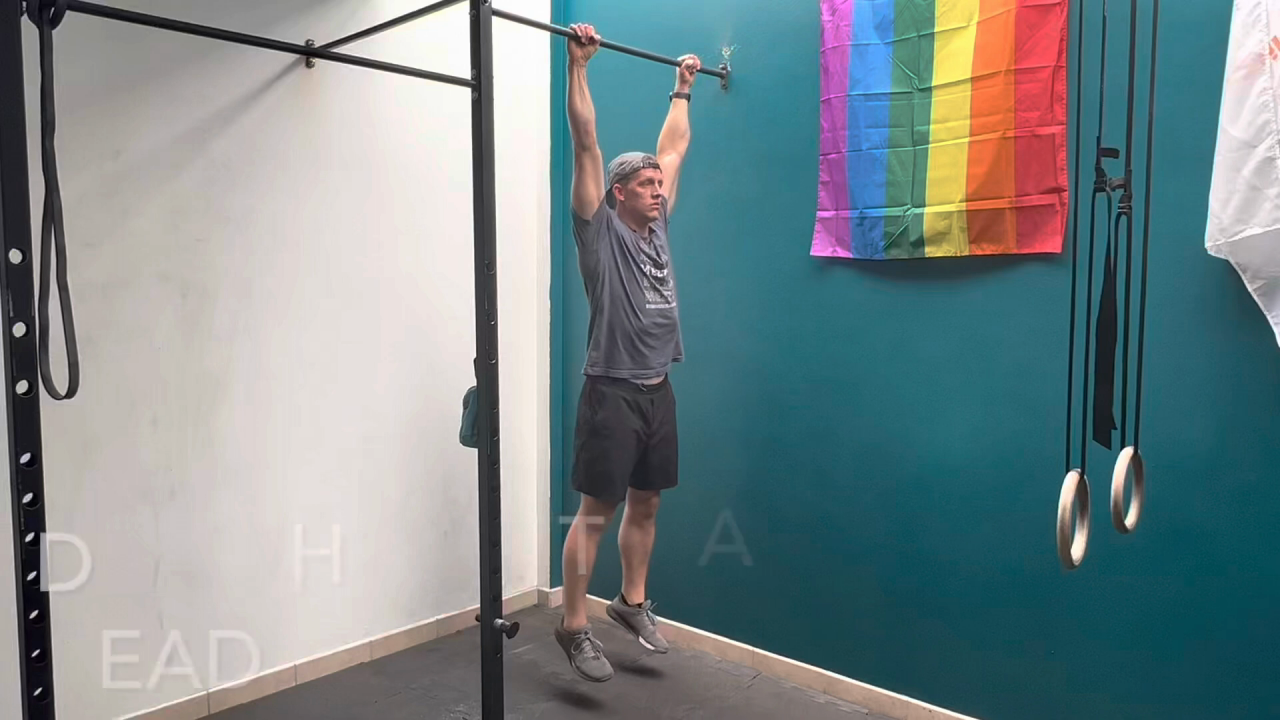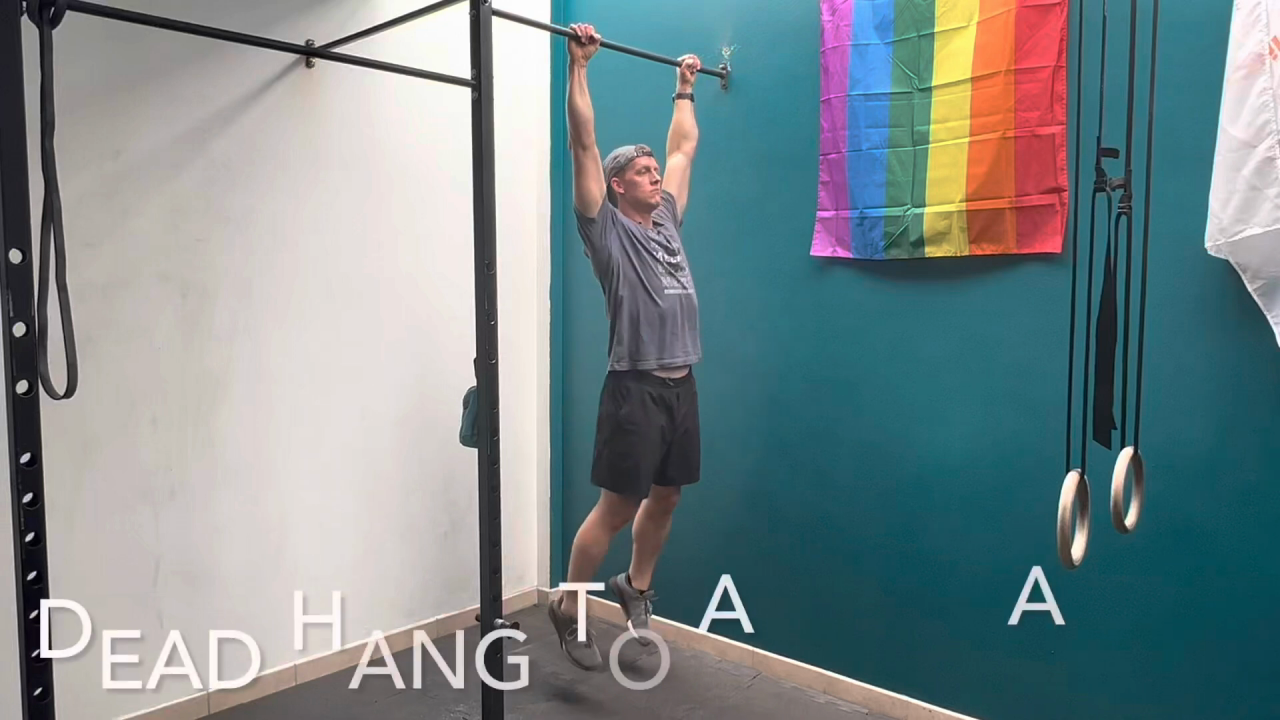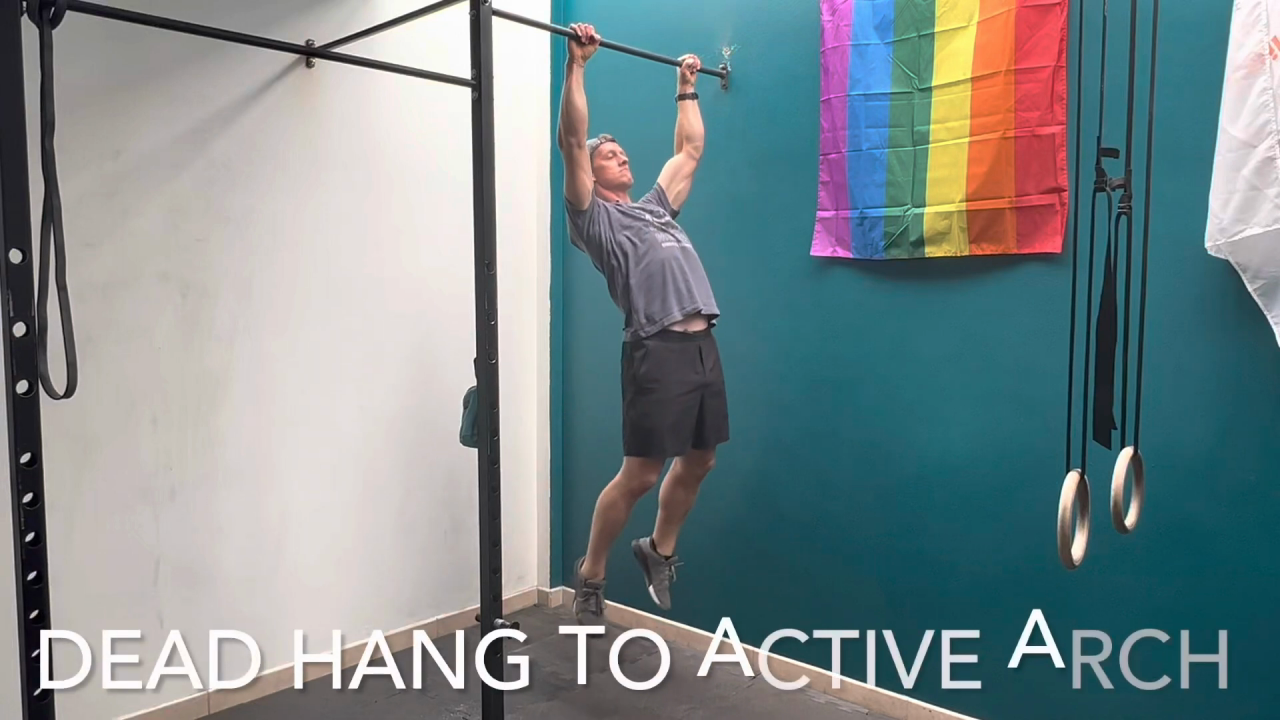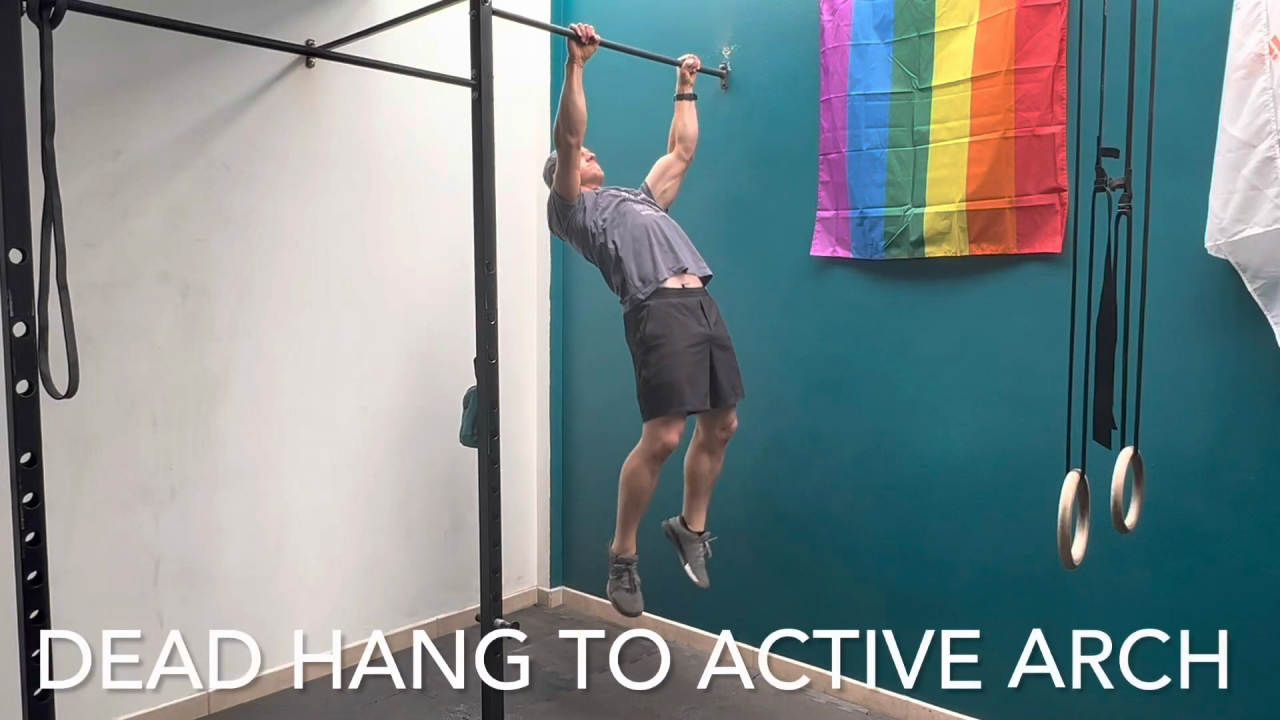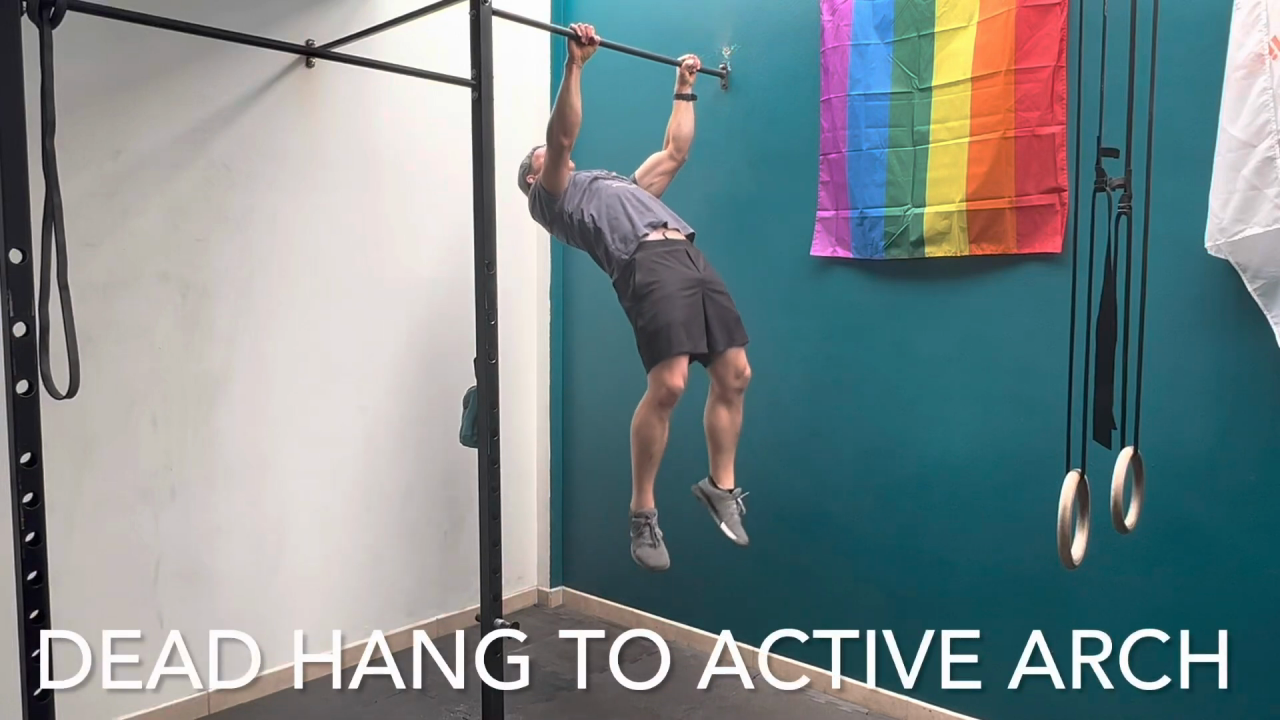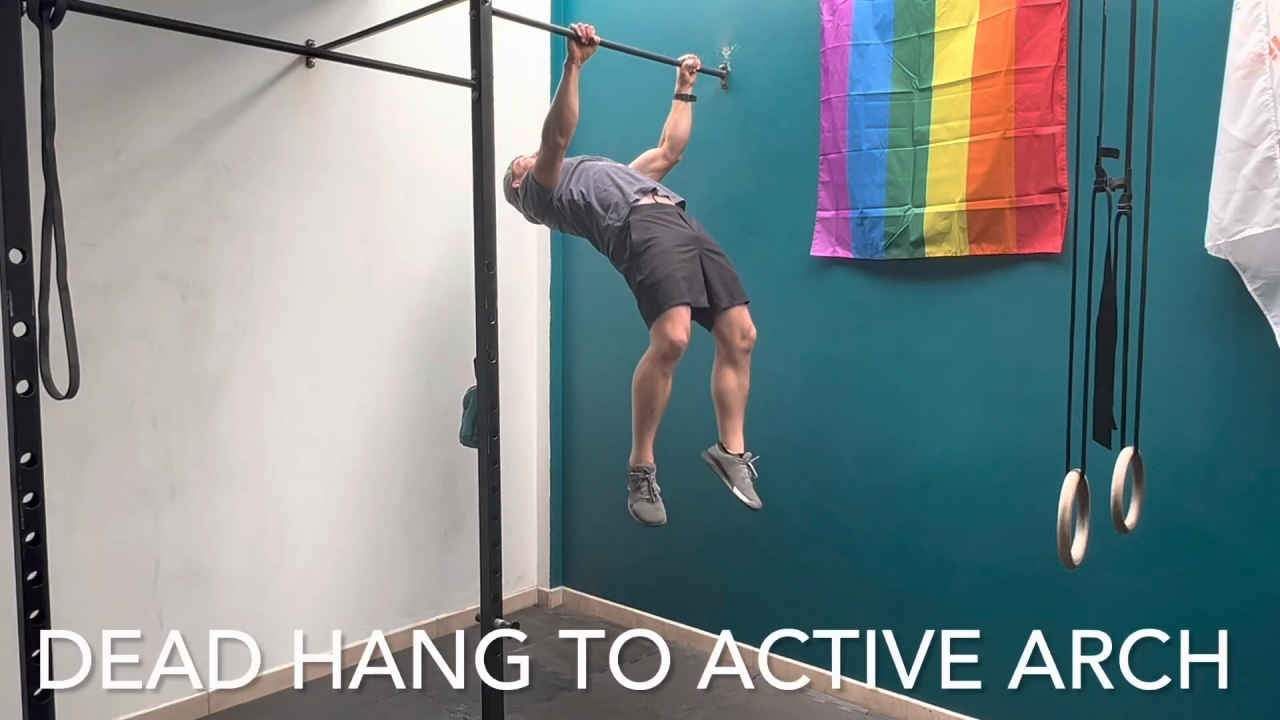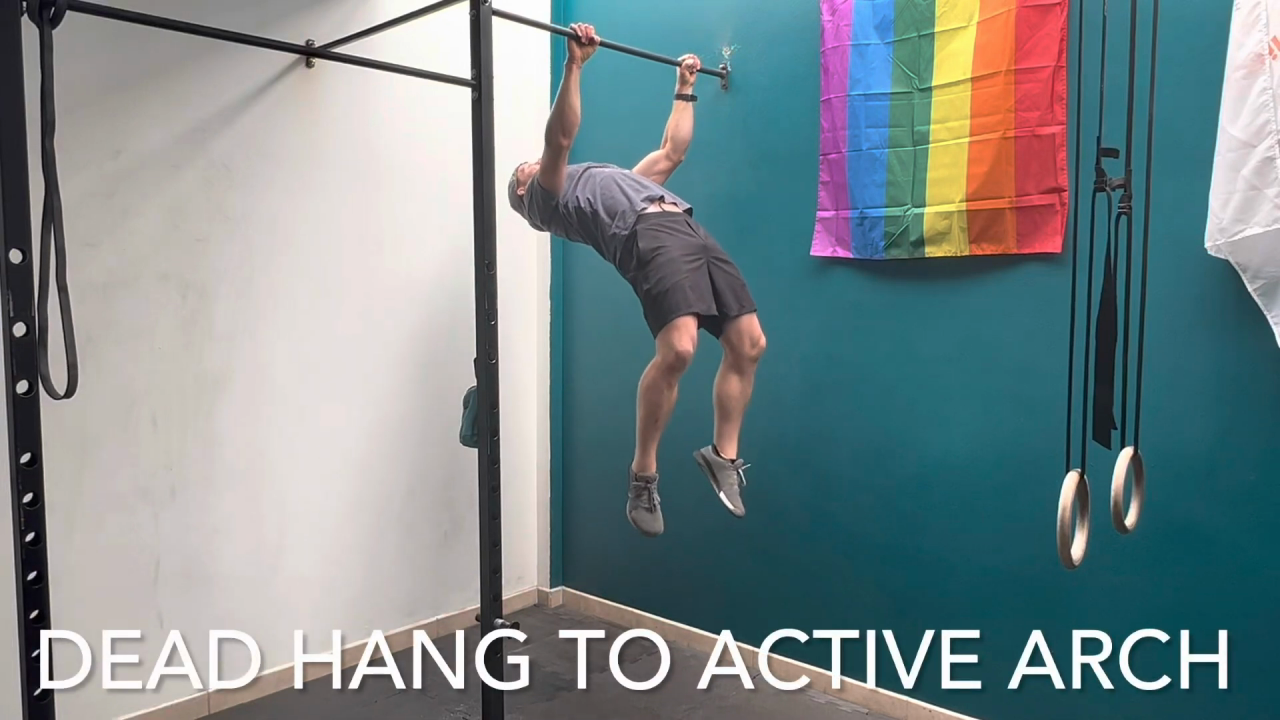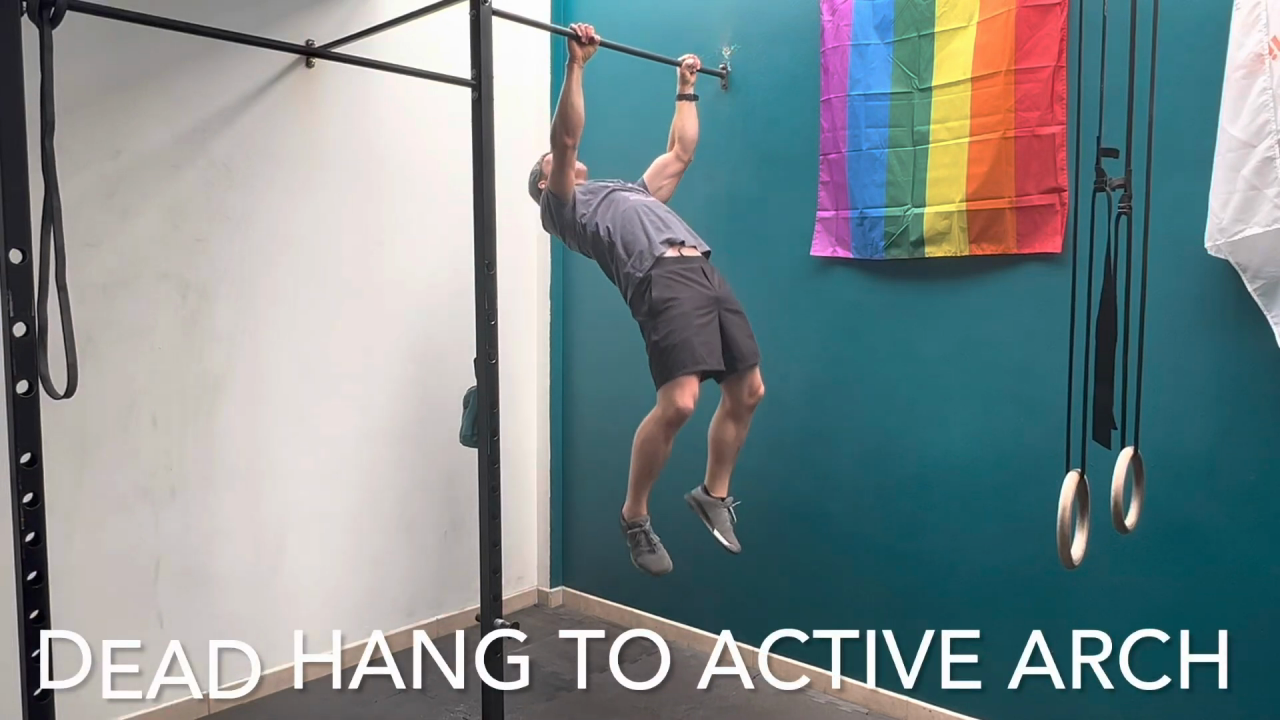
dt=0.3s
person 1, frame 1
left shoulder: (655, 224)
right shoulder: (599, 229)
left elbow: (674, 146)
right elbow: (585, 146)
left wrist: (681, 87)
right wrist: (579, 64)
left hip: (657, 392)
right hip: (611, 394)
left knee: (645, 507)
right knee: (596, 512)
left ankle: (633, 604)
right ankle: (575, 627)
person 1, frame 2
left shoulder: (666, 219)
right shoulder: (604, 226)
left elbow: (684, 146)
right elbow: (583, 147)
left wrist: (683, 87)
right wrist: (579, 63)
left hip: (681, 385)
right hip: (636, 389)
left knee: (665, 499)
right knee: (617, 508)
left ankle: (635, 586)
right ankle: (569, 609)
person 1, frame 3
left shoulder: (655, 206)
right shoulder: (592, 216)
left elbow: (690, 149)
right elbow: (572, 141)
left wrist: (686, 87)
right wrist: (576, 63)
left hip: (703, 345)
right hip: (657, 350)
left knee: (698, 462)
right knee: (640, 474)
left ankle: (659, 551)
right ankle: (590, 576)
person 1, frame 4
left shoulder: (637, 198)
right shoulder: (569, 210)
left elbow: (681, 152)
right elbow: (568, 138)
left wrist: (684, 89)
right wrist: (575, 63)
left hip: (704, 305)
right hip: (659, 311)
left knee: (721, 427)
right knee: (663, 437)
left ankle: (691, 525)
right ankle: (622, 555)
person 1, frame 5
left shoulder: (619, 183)
right shoulder: (551, 199)
left elbow: (674, 151)
right elbow: (560, 137)
left wrist: (684, 87)
right wrist: (574, 63)
left hip: (691, 259)
right hip: (648, 264)
left knee: (734, 376)
right knee: (668, 385)
left ankle: (721, 486)
right ankle: (642, 511)
person 1, frame 6
left shoulder: (601, 173)
right shoulder: (541, 194)
left elbow: (667, 154)
right elbow: (557, 137)
left wrist: (684, 88)
right wrist: (574, 63)
left hip: (684, 224)
right hip: (643, 229)
left knee: (740, 337)
right knee: (671, 339)
left ankle: (731, 452)
right ankle: (641, 468)
person 1, frame 7
left shoulder: (611, 179)
right shoulder: (545, 199)
left elbow: (672, 154)
right elbow: (560, 139)
left wrist: (684, 88)
right wrist: (574, 63)
left hip: (692, 233)
right hip: (650, 238)
left knee: (749, 344)
right knee: (678, 349)
left ankle: (724, 455)
right ankle: (643, 473)
person 1, frame 8
left shoulder: (631, 193)
right shoulder: (562, 206)
left elbow: (679, 154)
right elbow: (564, 139)
left wrist: (685, 88)
right wrist: (576, 63)
left hip: (706, 276)
right hip: (663, 282)
left knee: (747, 393)
right knee: (677, 404)
left ankle: (713, 495)
right ankle: (634, 517)
